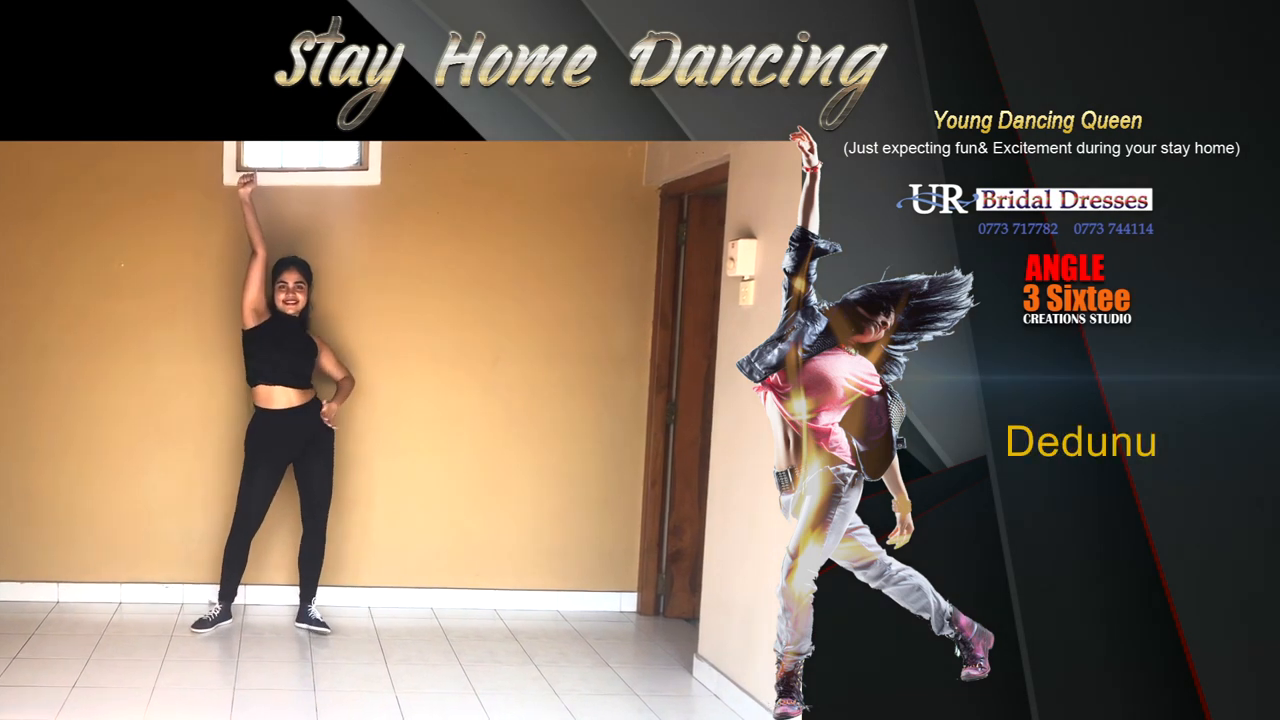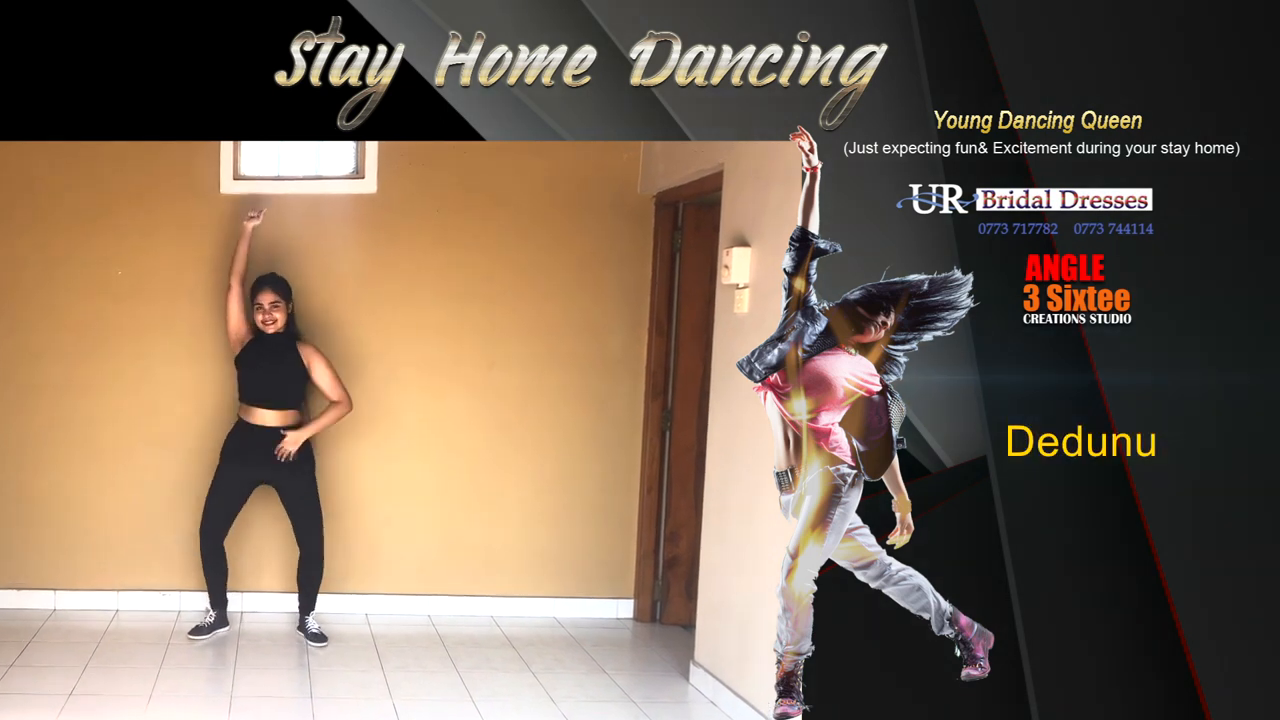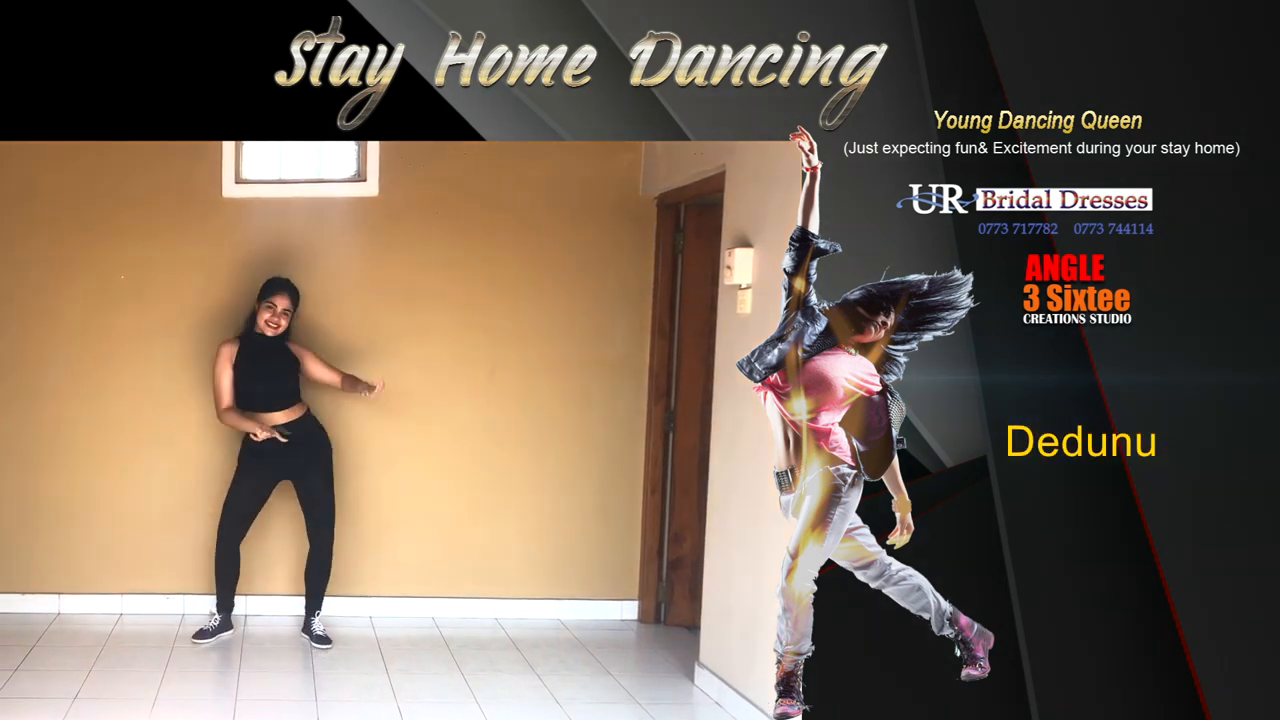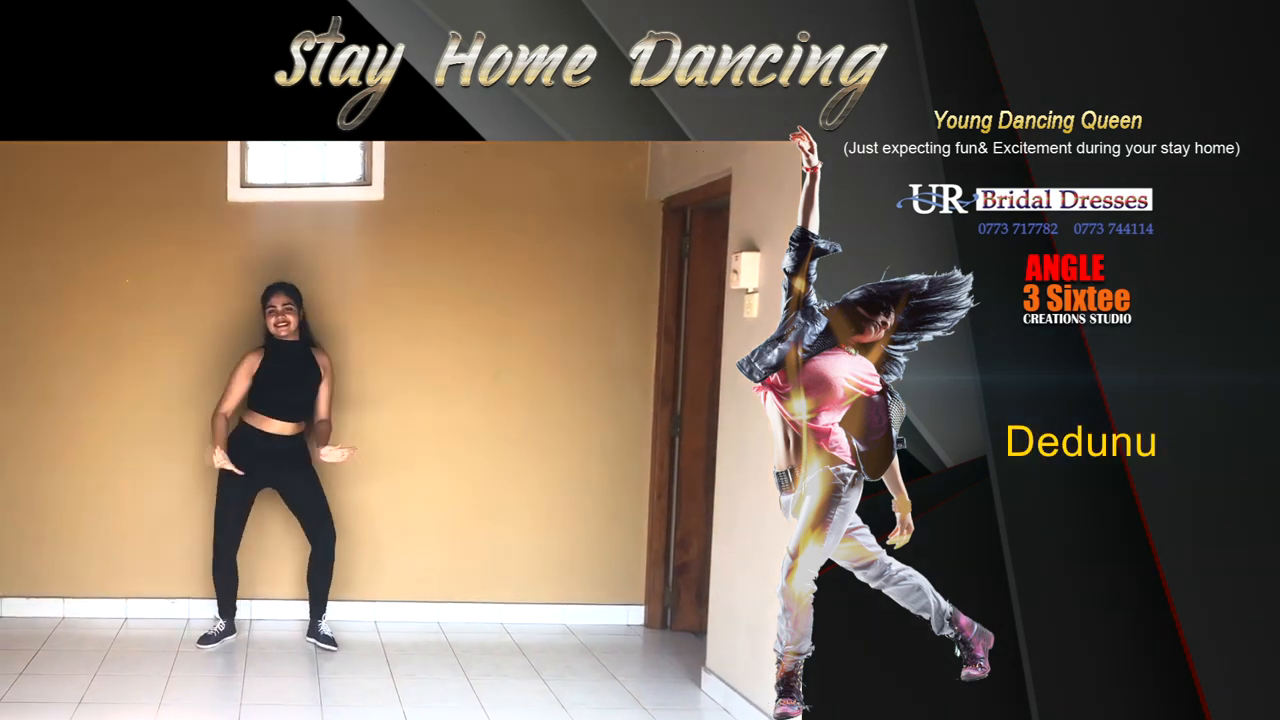
dt=1s
person 1, frame 1
left shoulder: (869, 380)
right shoulder: (805, 318)
left elbow: (881, 445)
right elbow: (807, 243)
left wrist: (903, 503)
right wrist: (813, 172)
left hip: (832, 473)
right hip: (792, 482)
left knee: (795, 576)
right knee: (877, 566)
person 1, frame 2
left shoulder: (869, 378)
right shoulder: (805, 319)
left elbow: (881, 445)
right elbow: (806, 243)
left wrist: (903, 504)
right wrist: (813, 174)
left hip: (832, 473)
right hip: (791, 480)
left knee: (795, 576)
right knee: (876, 565)
person 1, frame 3
left shoulder: (868, 379)
right shoulder: (806, 318)
left elbow: (880, 447)
right elbow: (806, 243)
left wrist: (902, 504)
right wrist: (813, 173)
left hip: (832, 474)
right hip: (791, 481)
left knee: (795, 576)
right knee: (876, 566)
person 1, frame 4
left shoulder: (868, 379)
right shoulder: (805, 317)
left elbow: (881, 446)
right elbow: (806, 242)
left wrist: (902, 503)
right wrist: (813, 173)
left hip: (832, 474)
right hip: (792, 481)
left knee: (795, 576)
right knee: (876, 566)
person 2, frame 1
left shoulder: (311, 341)
right shoulder: (257, 321)
left elbow: (344, 377)
right elbow: (258, 254)
left wrist: (334, 403)
right wrist: (245, 200)
left hip: (312, 430)
right hip: (267, 432)
left knee: (315, 521)
right knee: (245, 522)
left ankle: (307, 608)
right ankle: (223, 605)
person 2, frame 2
left shoulder: (303, 352)
right shoulder: (244, 342)
left elbow: (343, 401)
right elbow: (233, 284)
left wrist: (306, 431)
right wrist: (247, 231)
left hip: (291, 451)
right hip: (242, 447)
left knee: (311, 540)
right knee: (210, 533)
left ankle: (307, 617)
right ankle: (217, 614)
person 2, frame 3
left shoulder: (293, 352)
right shoulder: (231, 350)
left elbow: (339, 380)
right elbow: (224, 410)
left wrist: (361, 387)
right wrist: (252, 425)
left hip: (308, 443)
right hip: (260, 448)
left knee: (322, 535)
right knee: (228, 533)
left ankle: (312, 619)
right ankle: (222, 616)
person 2, frame 4
left shoulder: (319, 360)
right shoulder: (257, 359)
left elbow: (322, 418)
right elbow: (224, 412)
left wrist: (323, 445)
right wrist: (218, 447)
left hip: (293, 455)
right hip: (247, 451)
left knee: (325, 537)
right knee: (225, 543)
left ankle: (317, 622)
right ankle: (226, 621)
